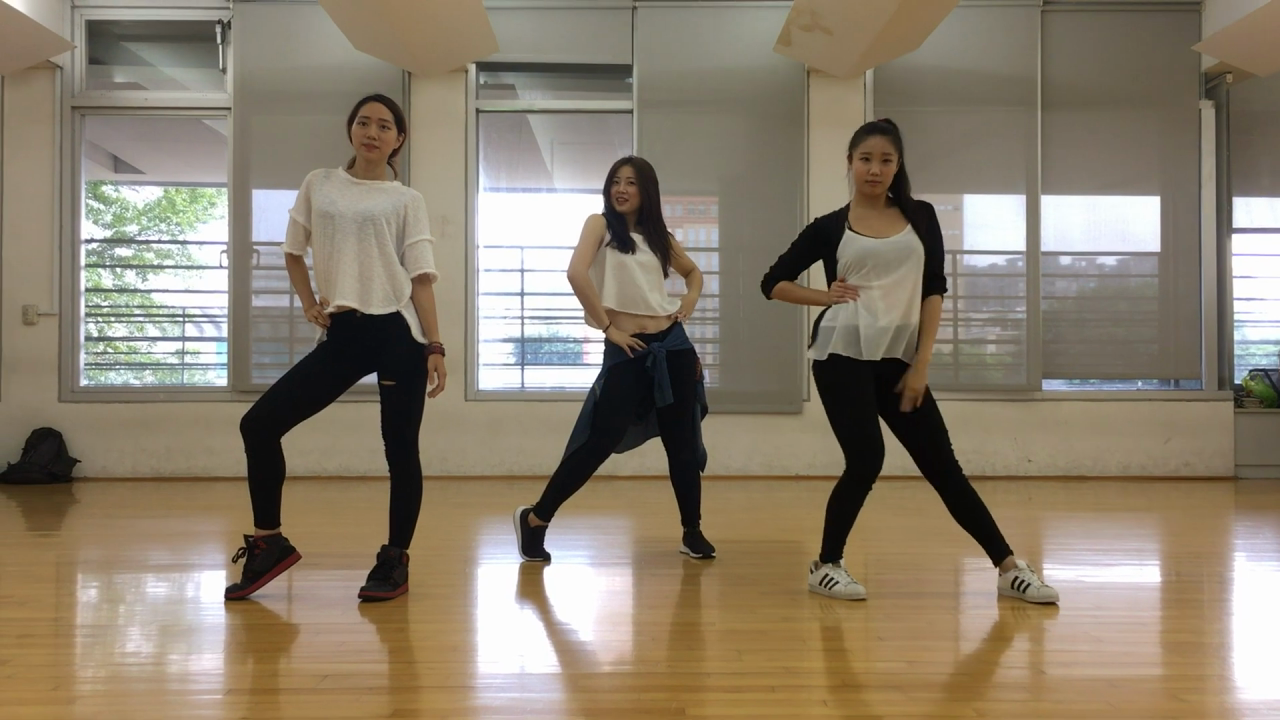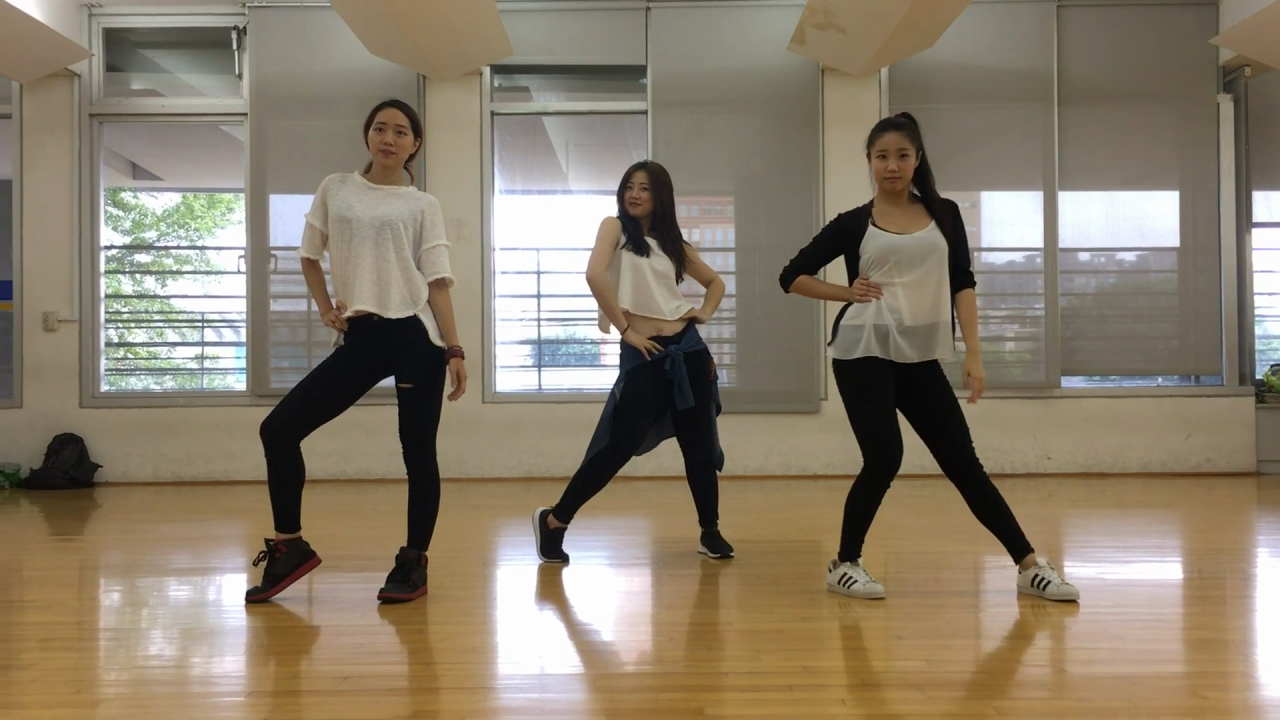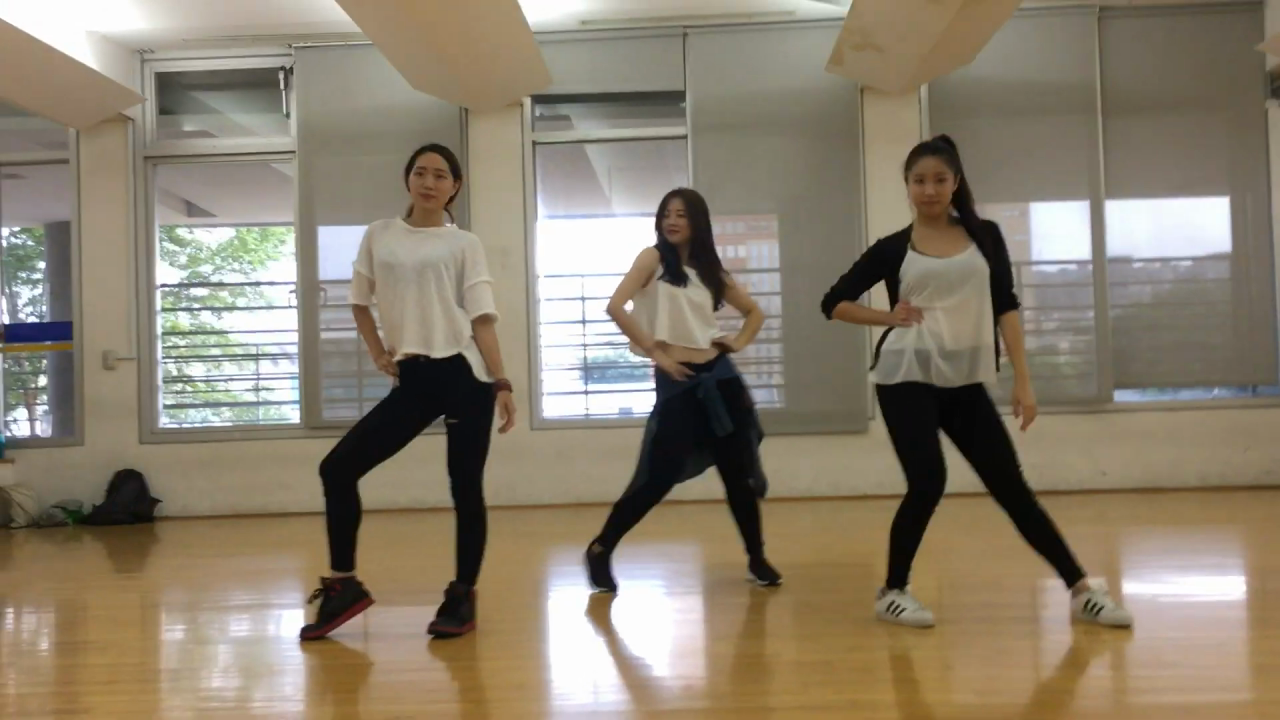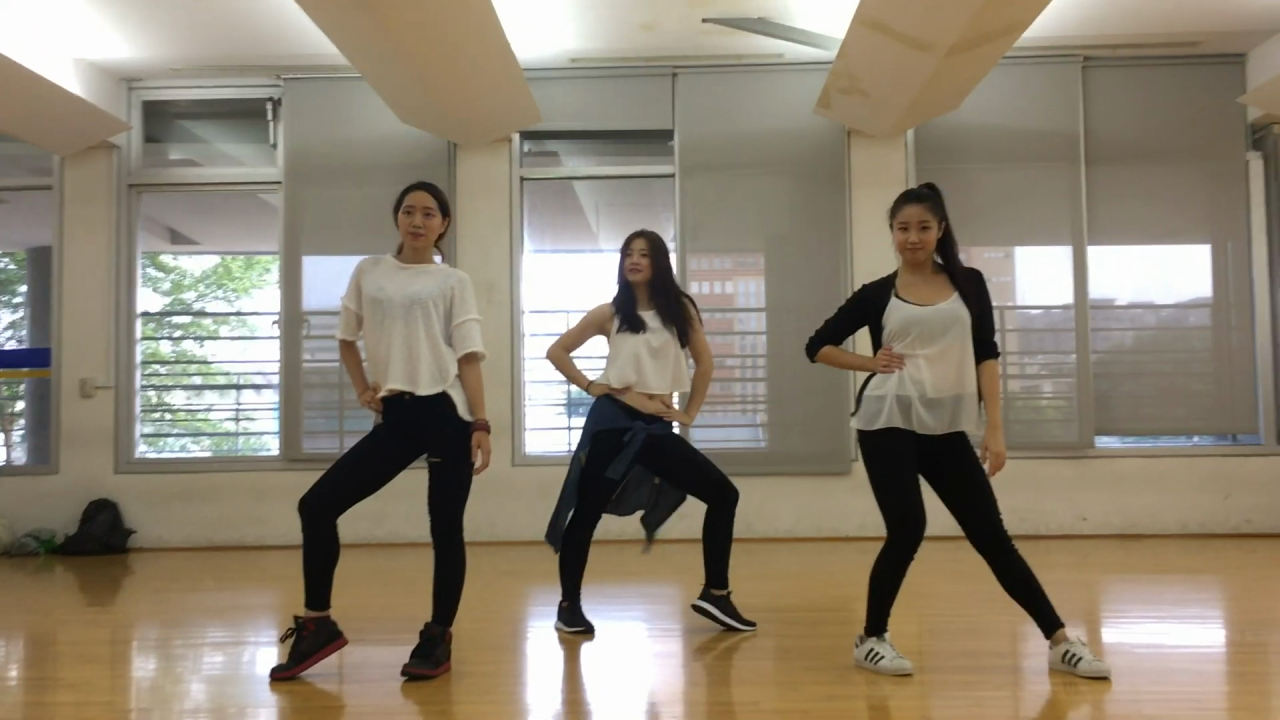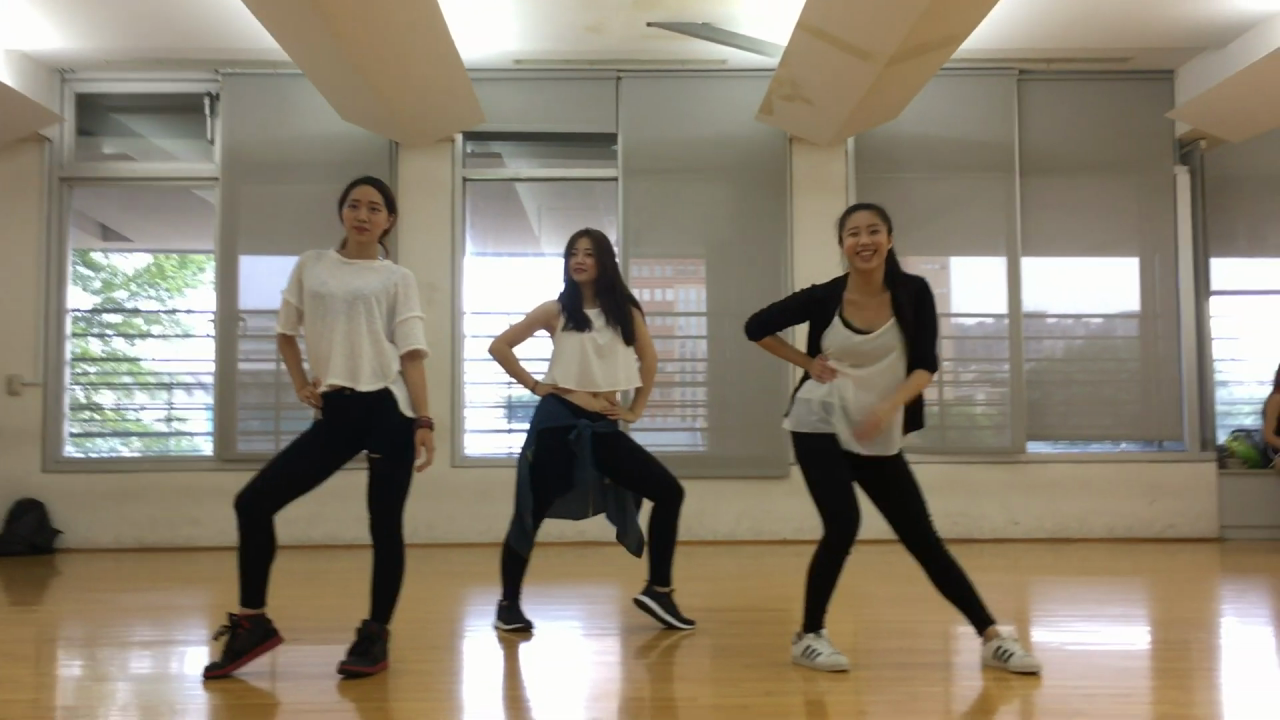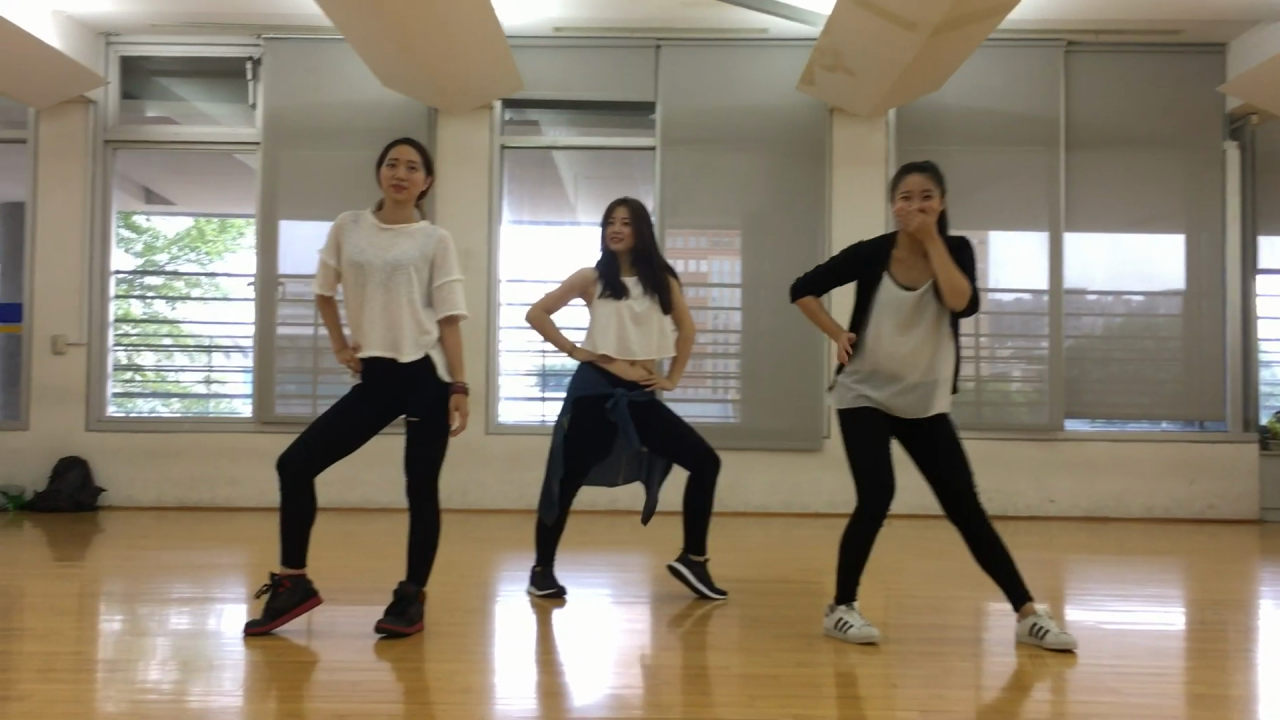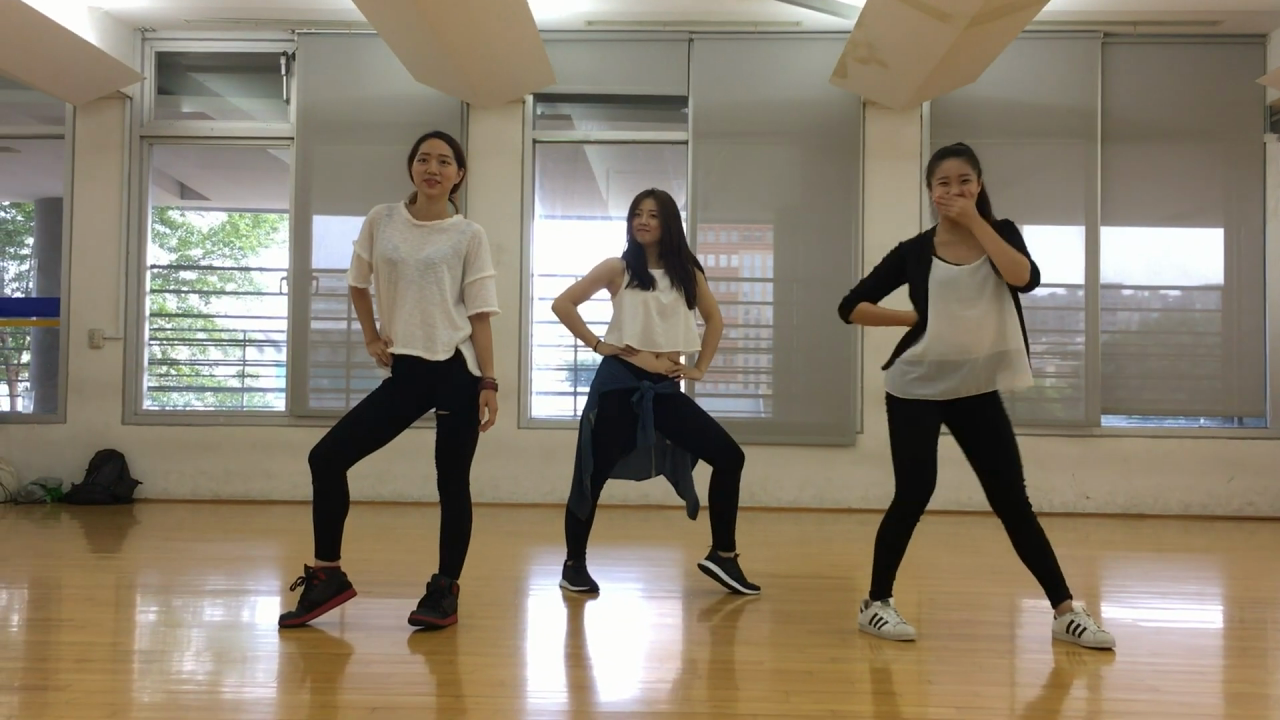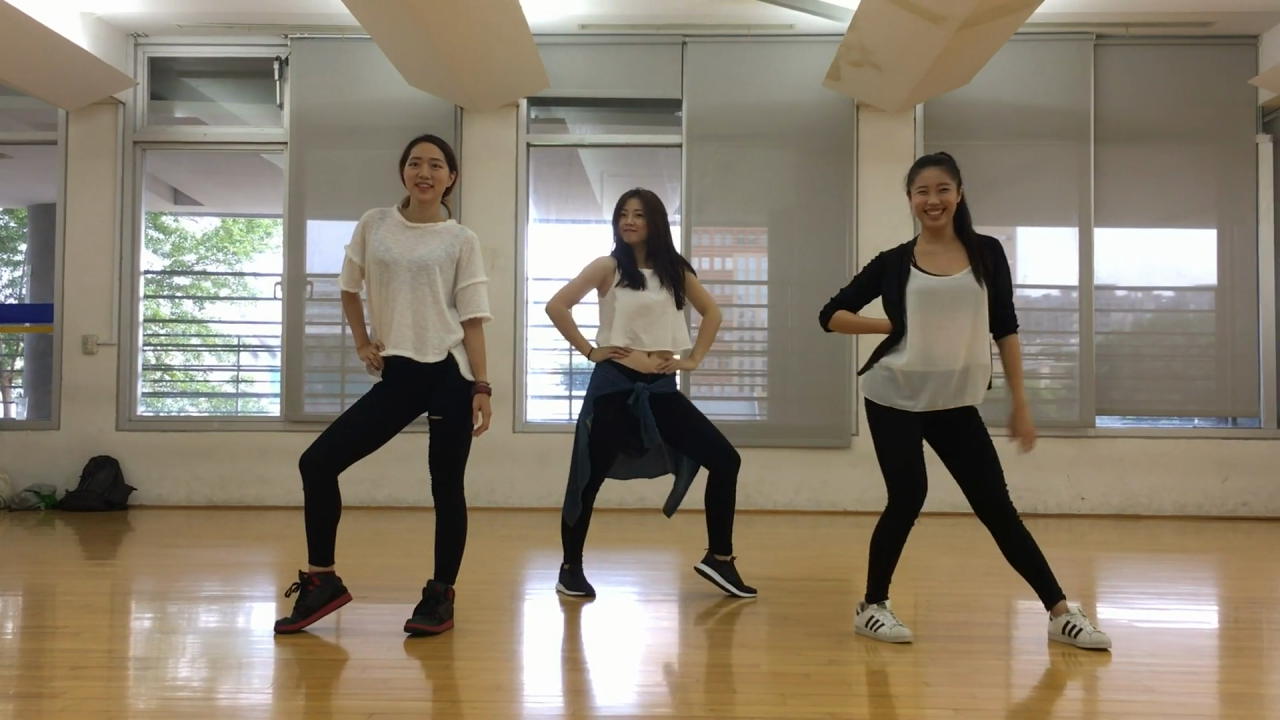
dt=0.5s
person 1, frame 1
left shoulder: (407, 201)
right shoulder: (318, 185)
left elbow: (421, 278)
right elbow: (294, 252)
left wrist: (435, 347)
right wrist: (310, 306)
left hip: (398, 333)
right hip: (342, 335)
left knee: (401, 448)
right knee: (260, 423)
left ankle: (395, 559)
right ankle: (270, 541)
person 1, frame 2
left shoulder: (423, 205)
right shoulder: (335, 189)
left elbow: (437, 282)
right elbow: (310, 256)
left wrist: (454, 350)
right wrist: (326, 310)
left hip: (415, 337)
right hip: (358, 339)
left knee: (417, 450)
right knee: (279, 428)
left ankle: (413, 562)
right ankle: (290, 545)
person 1, frame 3
left shoulder: (465, 245)
right shoulder: (380, 235)
left elbow: (482, 318)
right elbow: (361, 302)
left wrist: (501, 383)
right wrist: (378, 354)
left hip: (463, 376)
right hip: (411, 380)
left knee: (465, 486)
right knee: (338, 468)
left ankle: (462, 596)
right ankle: (344, 584)
person 1, frame 4
left shoulder: (454, 282)
right shoulder: (368, 272)
left elbow: (468, 357)
right elbow: (347, 338)
left wrist: (480, 424)
right wrist: (362, 390)
left hip: (446, 414)
right hip: (394, 417)
left knee: (445, 527)
right knee: (318, 504)
left ankle: (438, 637)
right ankle: (318, 623)
person 1, frame 5
left shoulder: (397, 278)
right shoulder: (311, 266)
left elbow: (411, 354)
right elbow: (286, 332)
left wrist: (424, 421)
right wrist: (301, 386)
left hip: (388, 410)
right hip: (335, 413)
left knee: (384, 523)
right knee: (253, 502)
left ankle: (375, 634)
right ankle: (252, 622)
person 1, frame 6
left shoulder: (436, 240)
right shoulder: (348, 228)
left elbow: (448, 319)
right elbow: (325, 293)
left wrist: (459, 387)
right wrist: (341, 348)
left hip: (426, 376)
right hip: (374, 377)
left knee: (421, 487)
right knee: (296, 464)
left ankle: (412, 596)
right ankle: (293, 582)
person 1, frame 7
left shoulder: (469, 236)
right shoulder: (381, 221)
left elbow: (480, 315)
right elbow: (359, 284)
left wrist: (488, 383)
right wrist: (372, 340)
left hip: (457, 371)
right hip: (405, 373)
left knee: (452, 480)
right knee: (327, 457)
left ankle: (445, 589)
right ankle: (328, 575)
person 1, frame 8
left shoulder: (462, 240)
right shoulder: (373, 225)
left elbow: (472, 320)
right elbow: (350, 289)
left wrist: (481, 388)
right wrist: (362, 344)
left hip: (449, 375)
right hip: (396, 376)
left knee: (446, 485)
right knee: (318, 462)
left ankle: (441, 595)
right ankle: (323, 580)
person 2, frame 1
left shoulder: (920, 217)
right shoulder: (829, 227)
left elbow: (933, 290)
right elbow: (774, 282)
left wrist: (921, 364)
right wrist: (825, 296)
left hip: (896, 359)
right hip: (842, 355)
left knee: (941, 464)
right knee: (865, 459)
left ankle: (1009, 567)
right ankle: (825, 565)
person 2, frame 2
left shoulder: (944, 214)
right shoulder: (852, 224)
left elbow: (963, 284)
right elbow: (792, 276)
left wrist: (973, 353)
right wrist: (848, 293)
left hip: (921, 357)
right hip: (864, 352)
left knee: (963, 462)
right knee: (883, 458)
left ankle: (1030, 566)
right ankle: (844, 564)
person 2, frame 3
left shoulder: (984, 236)
right shoulder: (893, 249)
left elbow: (1006, 307)
right elbow: (834, 302)
left wrist: (1022, 379)
right wrist: (889, 317)
left hip: (965, 381)
right hip: (906, 377)
left knee: (1011, 486)
right knee: (927, 484)
left ankle: (1083, 591)
right ankle: (892, 592)
person 2, frame 4
left shoulder: (968, 283)
right shoulder: (876, 294)
left elbow: (986, 355)
right elbow: (818, 345)
left wrist: (995, 428)
right wrist: (871, 362)
left hip: (948, 427)
right hip: (888, 422)
left knee: (991, 535)
right knee: (906, 530)
left ankle: (1060, 641)
right ankle: (871, 640)
person 2, frame 5
left shoulder: (913, 292)
right shoulder: (824, 297)
left elbow: (927, 366)
right elbow: (757, 327)
left wrist: (890, 407)
right wrist: (808, 363)
left hip: (878, 436)
right hip: (819, 425)
left knee: (922, 537)
right knee: (842, 526)
left ankle: (992, 638)
right ankle: (809, 636)
person 2, frame 6
left shoulder: (955, 250)
right shoulder: (871, 254)
left elbow: (962, 304)
right elbow: (802, 290)
left wrist: (932, 241)
right wrist: (839, 336)
left hip: (926, 402)
right hip: (866, 396)
left knee: (966, 507)
right knee: (876, 498)
left ankle: (1028, 613)
right ankle: (841, 608)
person 2, frame 7
left shoulder: (1000, 233)
right shoulder: (914, 250)
left elbow: (1024, 277)
right elbow: (851, 307)
left wrist: (974, 221)
right wrist: (915, 316)
left hip: (979, 391)
right hip: (917, 388)
left knee: (1013, 501)
right knee: (914, 493)
left ankle: (1066, 611)
right ankle: (876, 603)
person 2, frame 8
left shoulder: (986, 254)
right shoulder: (893, 263)
left elbow: (1007, 328)
right elbow: (832, 315)
left wrist: (1019, 402)
right wrist: (891, 326)
left hip: (956, 403)
right hip: (895, 398)
left knee: (997, 506)
right knee: (907, 496)
left ankle: (1060, 612)
right ankle: (873, 606)
person 3, frame 1
left shoulder: (659, 237)
right shoulder: (600, 224)
left elbow: (693, 272)
right elbow: (577, 273)
left wrist: (690, 300)
right wrist: (607, 326)
left hip: (674, 346)
right hip: (626, 351)
left knee: (683, 443)
right knee: (599, 442)
left ankle: (692, 532)
right ankle: (535, 519)
person 3, frame 2
left shoulder: (673, 242)
right shoulder: (614, 227)
left elbow: (715, 281)
right elbow: (595, 274)
left wrist: (706, 312)
right wrist: (625, 329)
left hip: (688, 349)
right hip: (643, 353)
left knee: (699, 444)
right knee: (620, 445)
left ankle: (710, 532)
right ankle: (553, 520)
person 3, frame 3
left shoulder: (712, 271)
right shoulder: (652, 260)
left elbow: (754, 312)
right elbow: (617, 305)
left wrist: (737, 344)
right wrist: (649, 350)
left hip: (719, 378)
right hip: (676, 382)
left knee: (739, 472)
right knee: (659, 478)
left ankle: (757, 559)
right ankle: (599, 551)
person 3, frame 4
left shoulder: (680, 309)
right shoulder: (610, 313)
left elbow: (704, 362)
right elbow: (557, 351)
left wrist: (689, 413)
right wrist: (588, 386)
left hip: (658, 428)
right hip: (612, 423)
left knee: (724, 494)
right knee: (585, 513)
left ankle: (715, 594)
right ankle: (569, 605)
person 3, frame 5
left shoulder: (625, 311)
right shoulder: (555, 311)
left elbow: (648, 359)
right elbow: (499, 346)
left wrist: (636, 409)
right wrist: (534, 386)
left hip: (604, 426)
right hip: (559, 421)
left knee: (668, 492)
right knee: (531, 512)
left ankle: (658, 591)
right ankle: (509, 604)
person 3, frame 6
left shoulder: (662, 280)
right shoulder: (592, 278)
left elbow: (686, 329)
right elbow: (536, 313)
left wrist: (673, 377)
right wrist: (573, 351)
left hip: (641, 395)
right hip: (597, 389)
left knee: (705, 462)
right knee: (568, 479)
left ankle: (693, 559)
right ankle: (542, 569)
person 3, frame 7
left shoulder: (688, 272)
right shoulder: (618, 268)
left elbow: (714, 319)
right elbow: (562, 304)
left wrist: (700, 368)
right wrist: (599, 345)
left hip: (665, 388)
right hip: (620, 383)
left knee: (729, 457)
right knee: (594, 473)
left ankle: (722, 556)
right ankle: (574, 564)
person 3, frame 8
left shoulder: (676, 271)
right shoulder: (607, 267)
left elbow: (712, 313)
right elbow: (556, 306)
left wrist: (693, 359)
right wrist: (589, 350)
left hip: (661, 387)
right hip: (615, 384)
left knee: (725, 459)
right knee: (590, 475)
left ankle: (719, 559)
right ankle: (571, 568)
